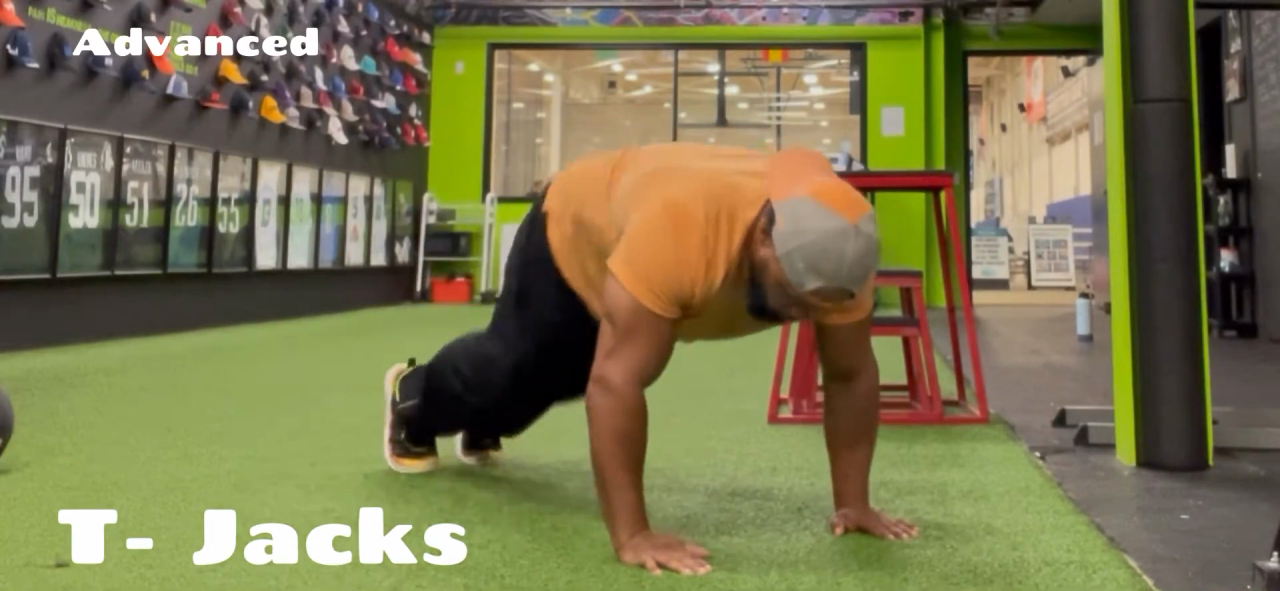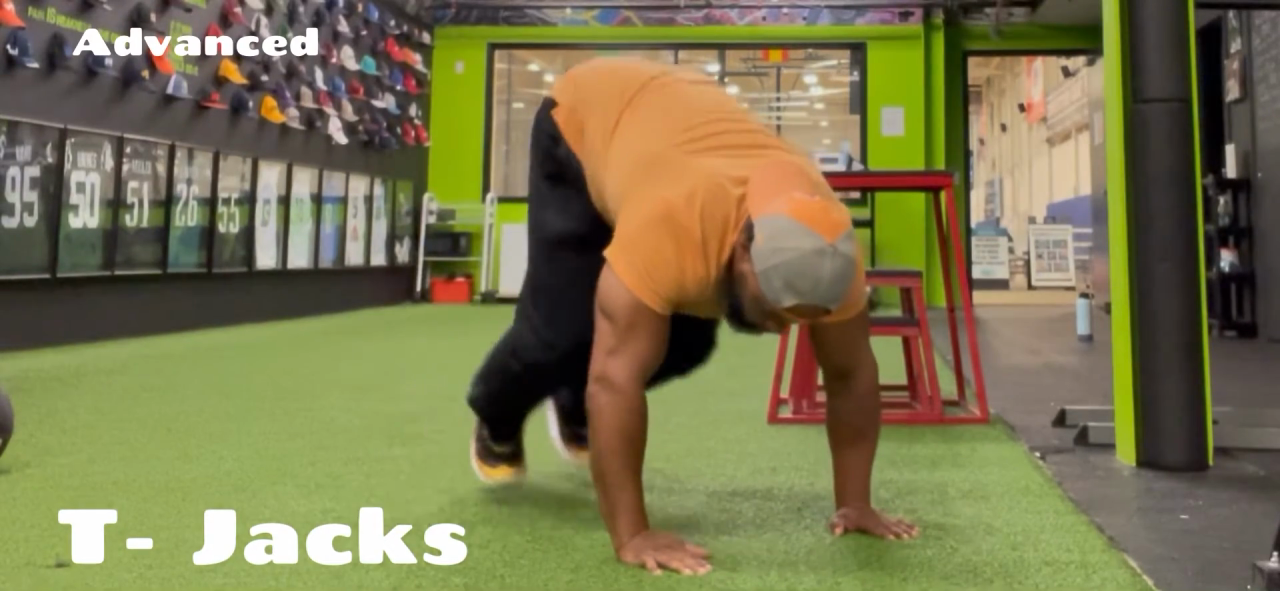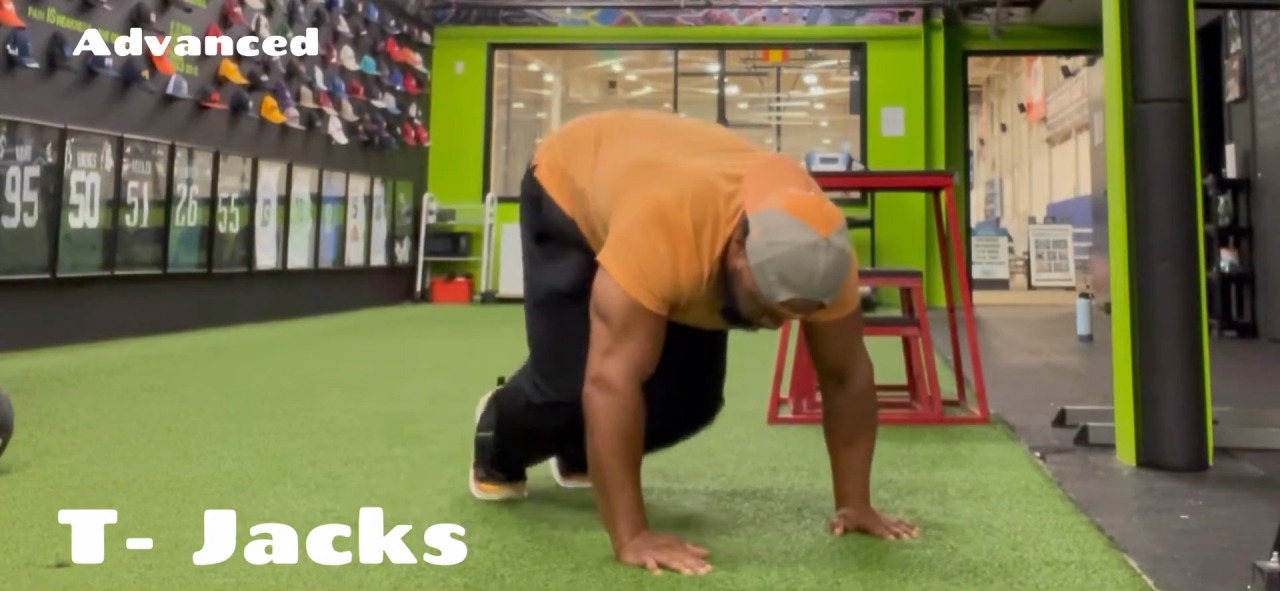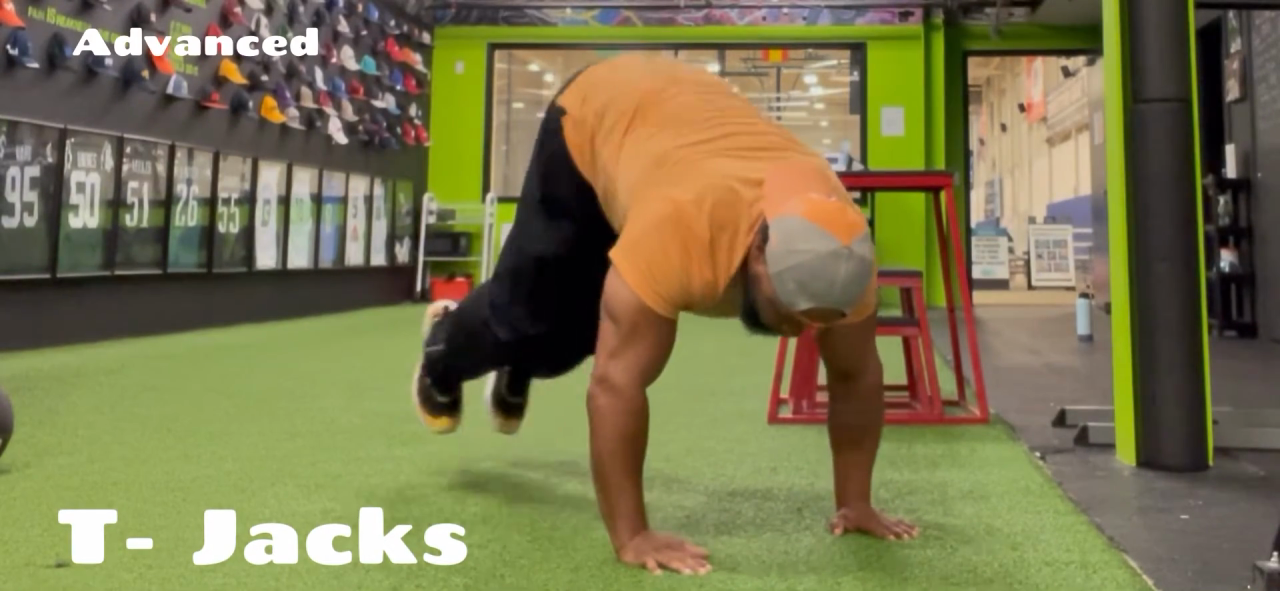
dt=0.3s
person 1, frame 1
left shoulder: (830, 254)
right shoulder: (679, 230)
left elbow: (852, 376)
right elbow: (615, 383)
left wrist: (854, 504)
right wrist: (631, 536)
right hip: (578, 231)
left knee: (564, 380)
right knee: (509, 371)
left ankle: (479, 425)
right ankle: (414, 396)
person 1, frame 2
left shoulder: (821, 238)
right shoulder: (671, 227)
left elbow: (850, 372)
right elbow: (615, 378)
left wrist: (854, 500)
right wrist: (632, 535)
left knee: (688, 341)
right knee: (563, 333)
left ankle: (576, 404)
right ankle: (496, 413)
person 1, frame 3
left shoulder: (813, 251)
right shoulder: (660, 230)
left elbow: (845, 375)
right elbow: (609, 380)
left wrist: (854, 504)
right wrist: (631, 538)
right hip: (573, 181)
left knee: (689, 402)
right knee: (568, 380)
left ankle: (575, 446)
right ankle: (499, 437)
person 1, frame 4
left shoulder: (832, 244)
right shoulder: (678, 228)
left elbow: (856, 374)
right elbow: (616, 382)
left wrist: (855, 499)
right wrist: (632, 537)
left knee: (581, 317)
right knee: (528, 304)
left ankle: (514, 372)
right ankle: (446, 359)
